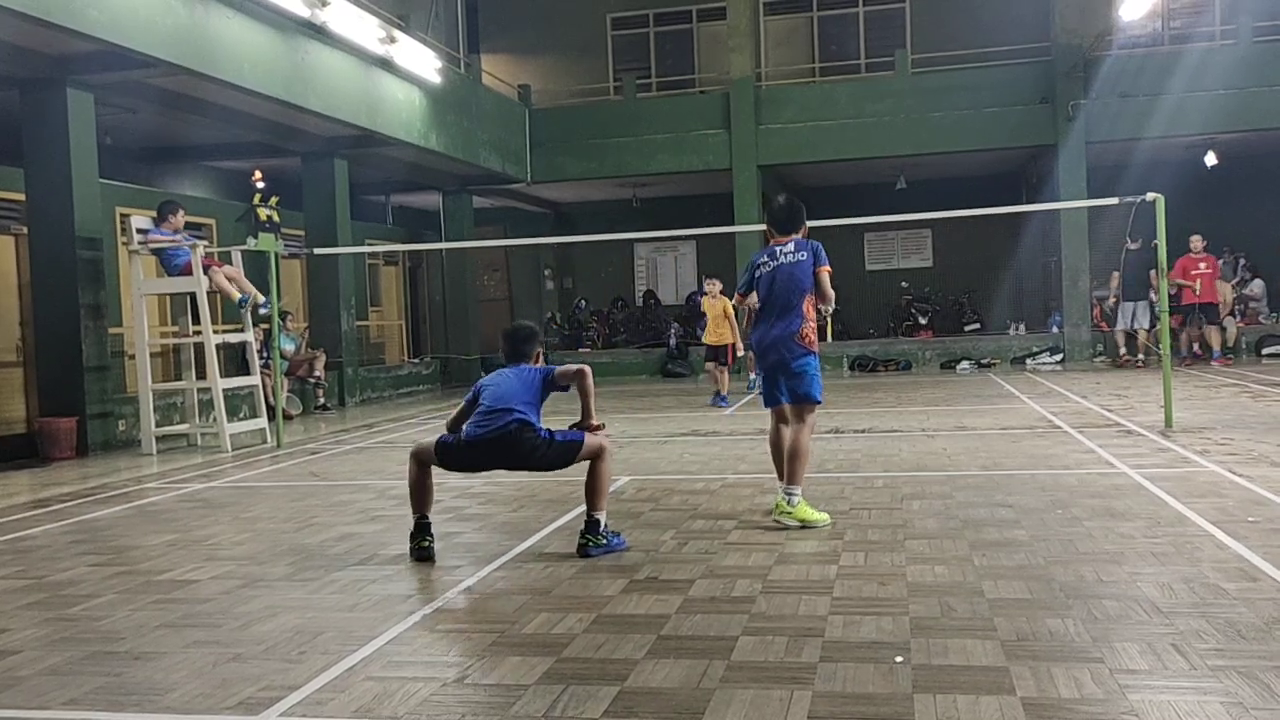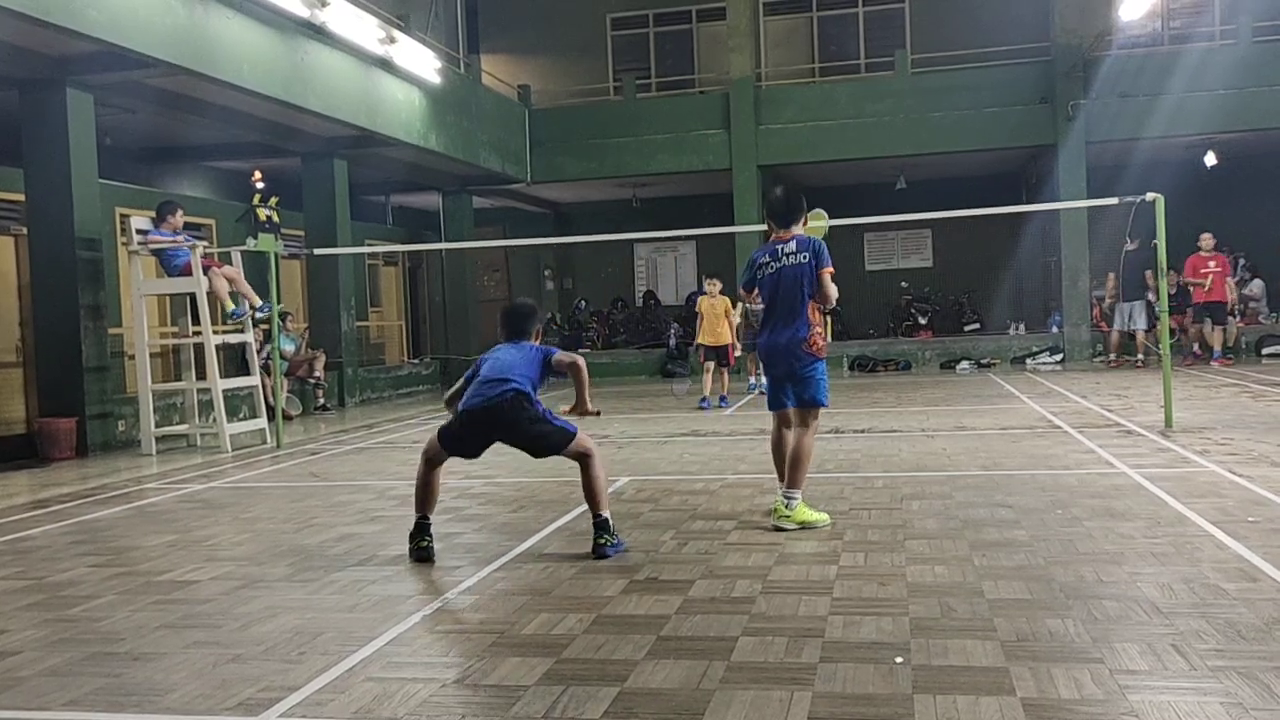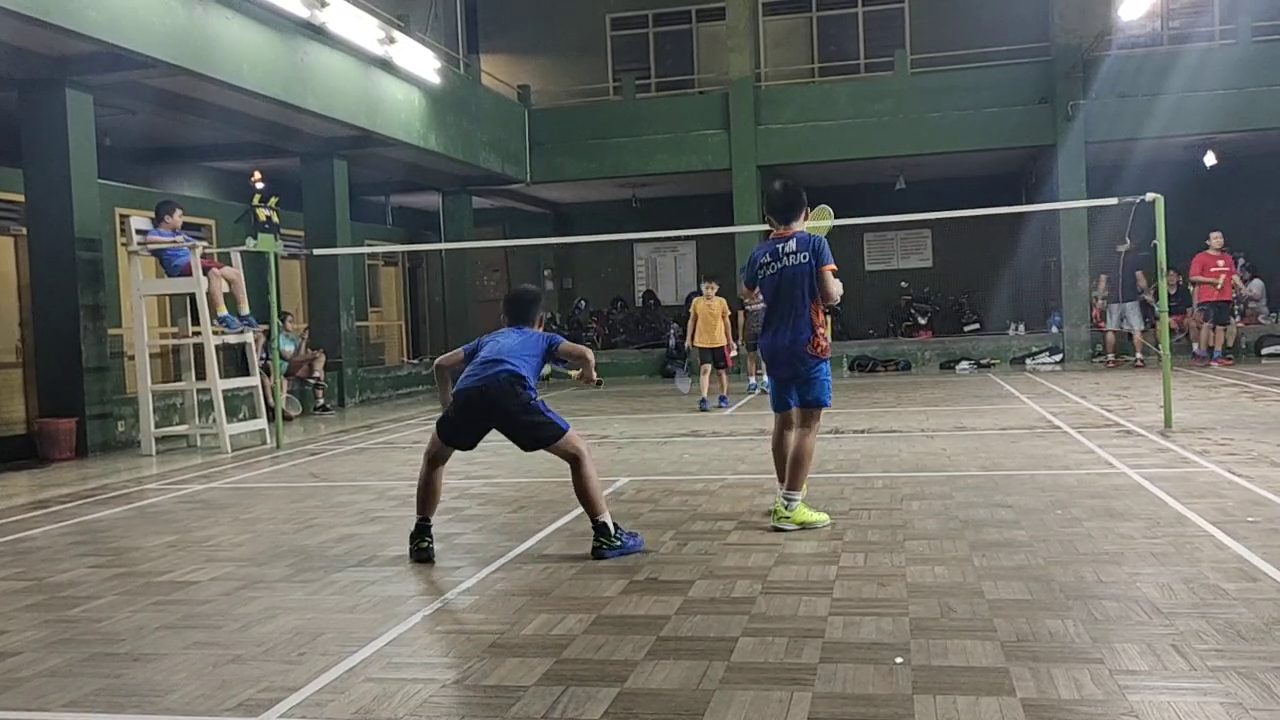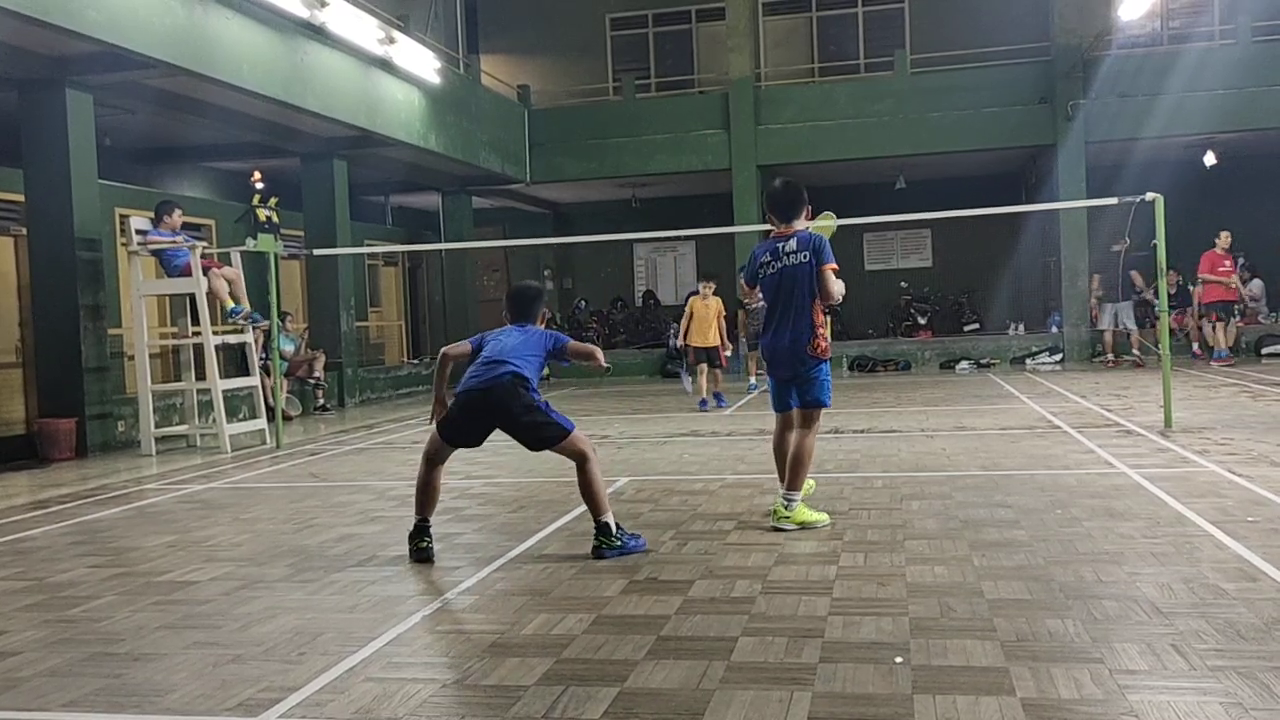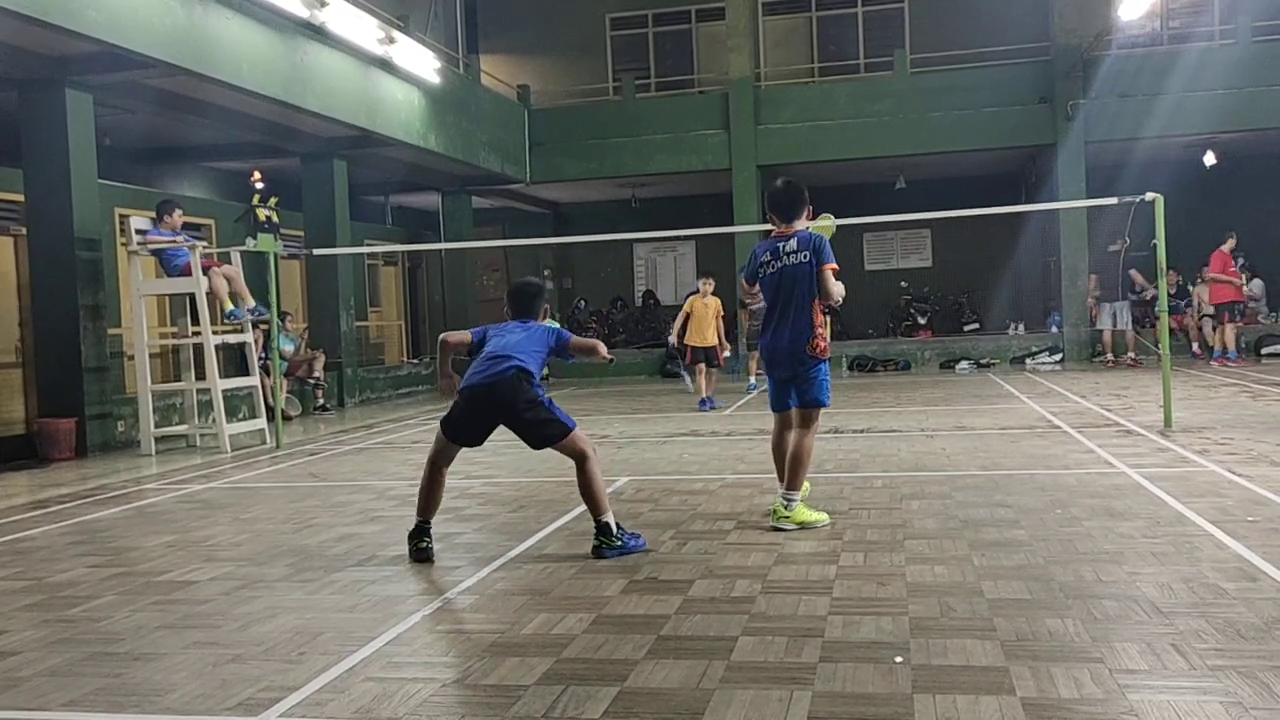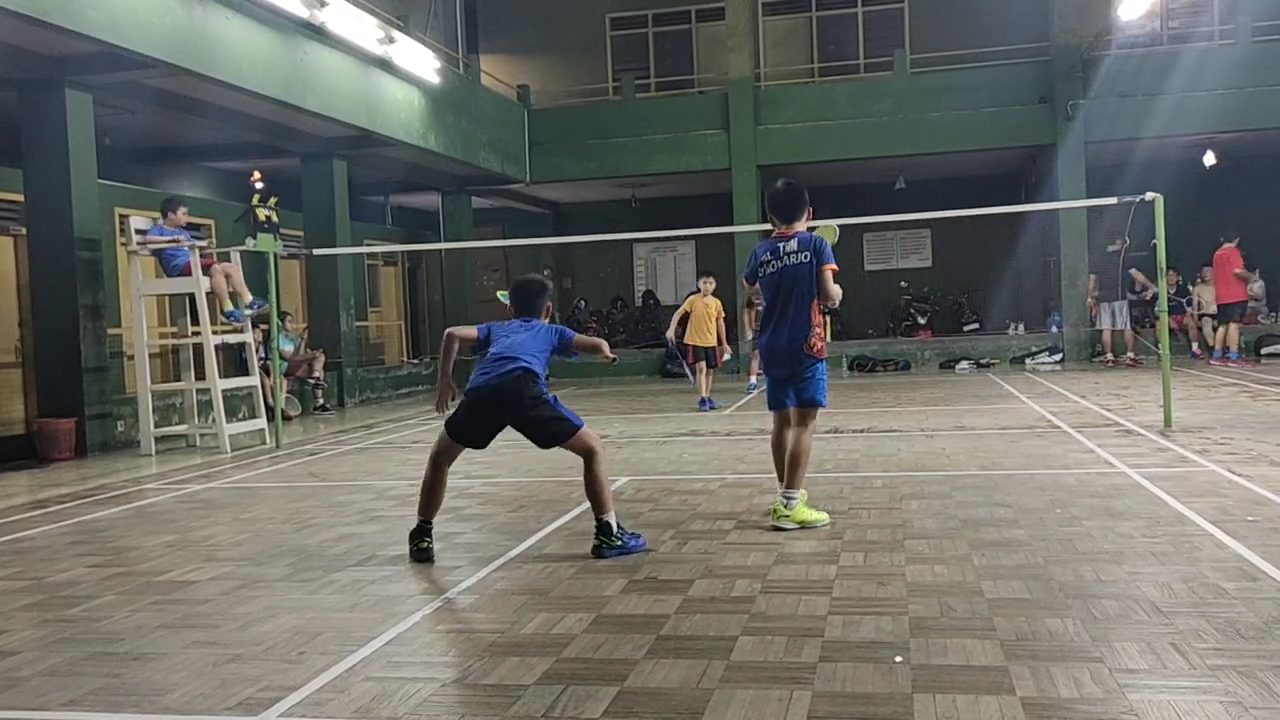
dt=0.2s
person 1, frame 1
left shoulder: (759, 259)
right shoulder: (813, 248)
left elbow: (741, 299)
right elbow: (826, 295)
right wrist: (827, 303)
left hip: (765, 344)
right hip: (797, 342)
left knee: (780, 418)
right knee: (803, 419)
left ankle: (785, 495)
right ankle: (791, 502)
person 1, frame 2
left shoulder: (760, 255)
right shoulder: (815, 246)
left elbow: (746, 293)
right elbow: (828, 297)
right wrist: (831, 294)
left hip: (771, 347)
right hip: (804, 345)
left knee: (782, 421)
right knee: (805, 423)
left ankle: (785, 495)
right ankle: (790, 506)
person 1, frame 3
left shoulder: (760, 252)
right shoulder: (815, 244)
left elbow: (749, 290)
right elbow: (829, 296)
right wrist: (838, 289)
left hip: (774, 347)
right hip: (808, 345)
left knee: (784, 421)
right knee: (807, 424)
left ankle: (785, 493)
right ankle: (789, 507)
person 1, frame 4
left shoulder: (761, 251)
right shoulder: (816, 243)
left elbow: (748, 289)
right elbow: (829, 295)
right wrist: (840, 289)
left hip: (774, 348)
right hip: (808, 346)
left knee: (785, 421)
right knee: (807, 424)
left ankle: (788, 490)
right ankle: (789, 506)
person 1, frame 5
left shoulder: (761, 250)
right shoulder: (816, 243)
left elbow: (749, 288)
right elbow: (828, 295)
right wrist: (841, 290)
left hip: (773, 348)
right hip: (807, 345)
left knee: (783, 421)
right knee: (806, 423)
left ankle: (787, 490)
right ankle: (789, 506)
person 1, frame 6
left shoulder: (762, 250)
right shoulder: (816, 244)
left elbow: (750, 287)
right elbow: (827, 295)
right wrist: (838, 293)
left hip: (771, 347)
right hip: (805, 345)
left knee: (782, 420)
right knee: (804, 422)
left ankle: (786, 491)
right ankle: (789, 505)
person 2, frame 1
left shoulder: (487, 380)
right shoulder: (542, 373)
left elbow: (452, 424)
right elbow: (582, 371)
right wrist: (589, 418)
left hip: (476, 446)
right hip: (522, 442)
left knee: (419, 455)
right knee: (601, 447)
left ankle: (421, 537)
right ankle: (595, 534)
person 2, frame 2
left shoulder: (488, 356)
right shoulder: (542, 352)
left elbow: (450, 400)
right elbow: (576, 363)
right wrist: (583, 402)
left hip: (472, 412)
right hip: (516, 409)
left knee: (430, 456)
right knee: (588, 452)
left ankle: (421, 537)
right ankle: (604, 533)
person 2, frame 3
left shoulder: (488, 339)
right shoulder: (544, 338)
left elbow: (441, 364)
right elbow: (584, 354)
left wrist: (447, 401)
right wrist: (588, 374)
left hip: (467, 396)
right hip: (510, 393)
left knee: (433, 458)
right knee: (578, 453)
left ankle: (421, 537)
right ankle: (606, 536)
person 2, frame 4
left shoulder: (490, 336)
right shoulder: (547, 337)
left elbow: (447, 354)
right elbow: (593, 353)
left wrist: (439, 396)
right wrist: (599, 361)
left hip: (470, 395)
right hip: (514, 394)
left knee: (432, 458)
right knee: (585, 453)
left ankle: (421, 537)
right ankle: (608, 535)
person 2, frame 5
left shoulder: (492, 330)
right shoulder: (549, 332)
left elbow: (447, 339)
right elbow: (596, 348)
left wrist: (445, 376)
right wrist: (603, 353)
left hip: (474, 391)
right hip: (517, 389)
left knee: (438, 460)
right knee: (584, 453)
left ankle: (421, 537)
right ankle: (608, 535)
person 2, frame 6
left shoulder: (495, 328)
right shoulder: (552, 331)
left elbow: (453, 334)
right elbow: (599, 346)
left wrist: (444, 380)
right wrist: (605, 352)
left hip: (480, 393)
right hip: (524, 390)
left knee: (439, 459)
right knee: (593, 449)
left ankle: (421, 537)
right ankle: (608, 534)
